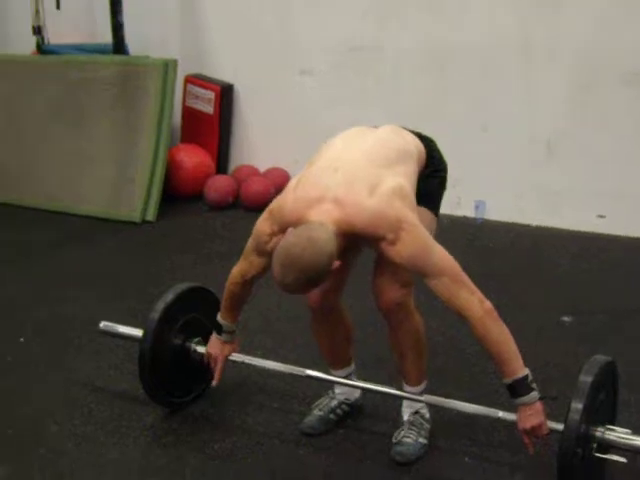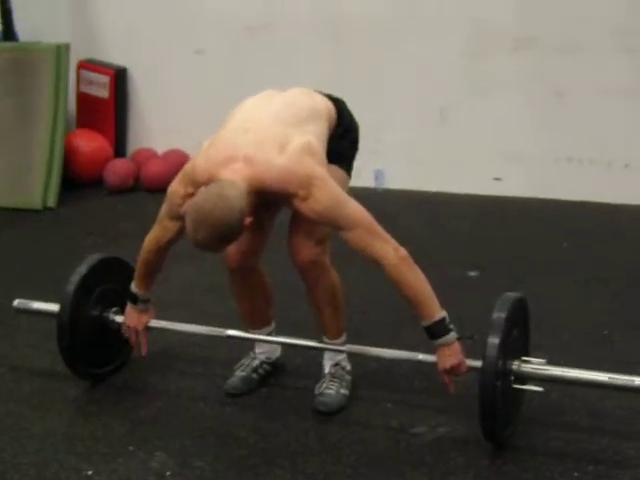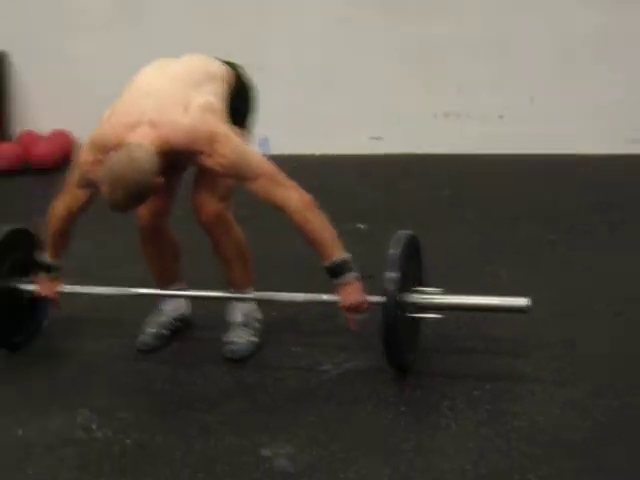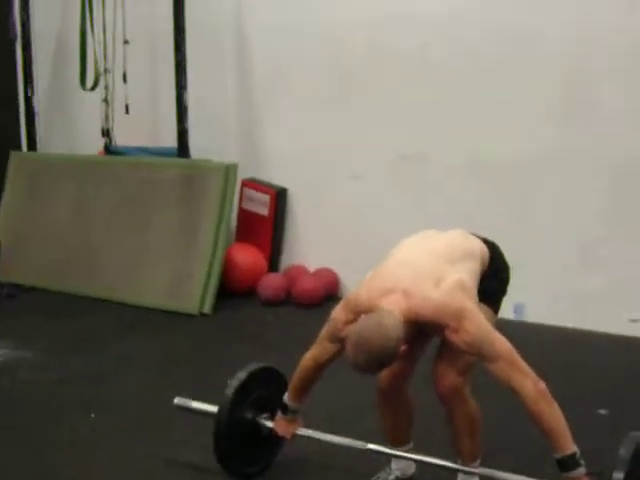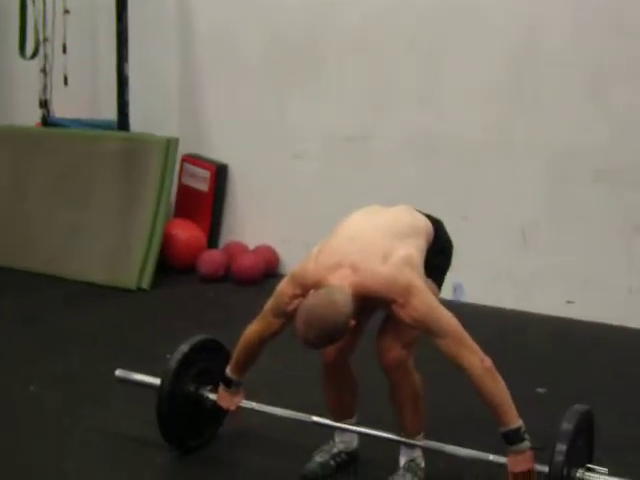
dt=0.7s
person 1, frame 1
left shoulder: (392, 227)
right shoulder: (279, 219)
left elbow: (475, 305)
right elbow: (243, 273)
left wrist: (524, 394)
right wrist: (224, 332)
left knee: (392, 297)
right knee: (320, 298)
left ankle: (415, 407)
right ankle: (344, 390)
person 1, frame 2
left shoulder: (303, 183)
right shoulder: (193, 181)
left elbow: (391, 252)
right elbow: (157, 240)
left wrist: (443, 336)
right wrist: (138, 301)
left knee: (308, 254)
right knee: (239, 258)
left ankle: (337, 360)
right ankle: (266, 350)
person 1, frame 3
left shoulder: (209, 140)
right shoulder: (101, 149)
left elbow: (294, 198)
right elbow: (67, 207)
left wrist: (343, 275)
right wrist: (50, 269)
left knee: (210, 211)
right knee: (148, 218)
left ankle: (246, 309)
right ankle: (174, 306)
person 1, frame 4
left shoulder: (456, 319)
right shoulder: (356, 309)
left elbow: (533, 389)
right elbow: (315, 358)
right wrist: (289, 411)
left knee: (449, 382)
right knee: (389, 383)
person 1, frame 5
left shoulder: (404, 294)
right shoulder: (302, 283)
left elbow: (477, 362)
right elbow: (258, 330)
left wrist: (517, 440)
right wrist: (231, 382)
left knee: (394, 355)
right knee: (333, 356)
right ankle: (344, 442)
